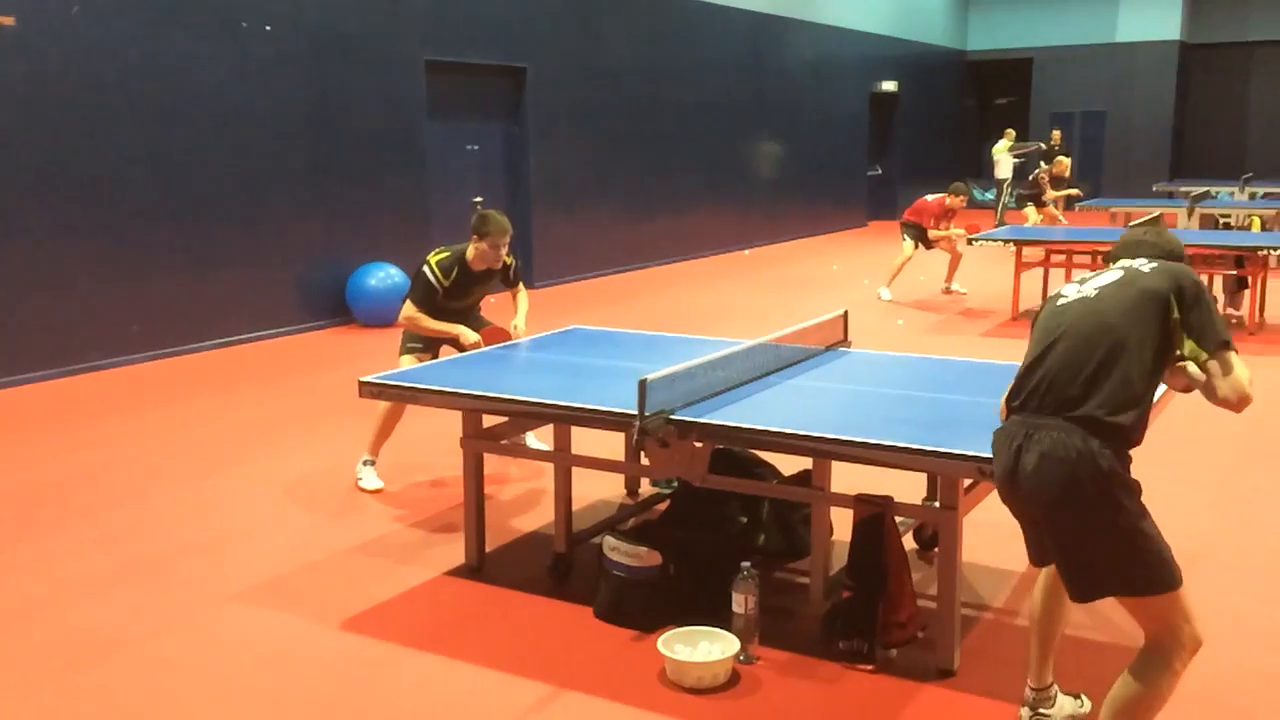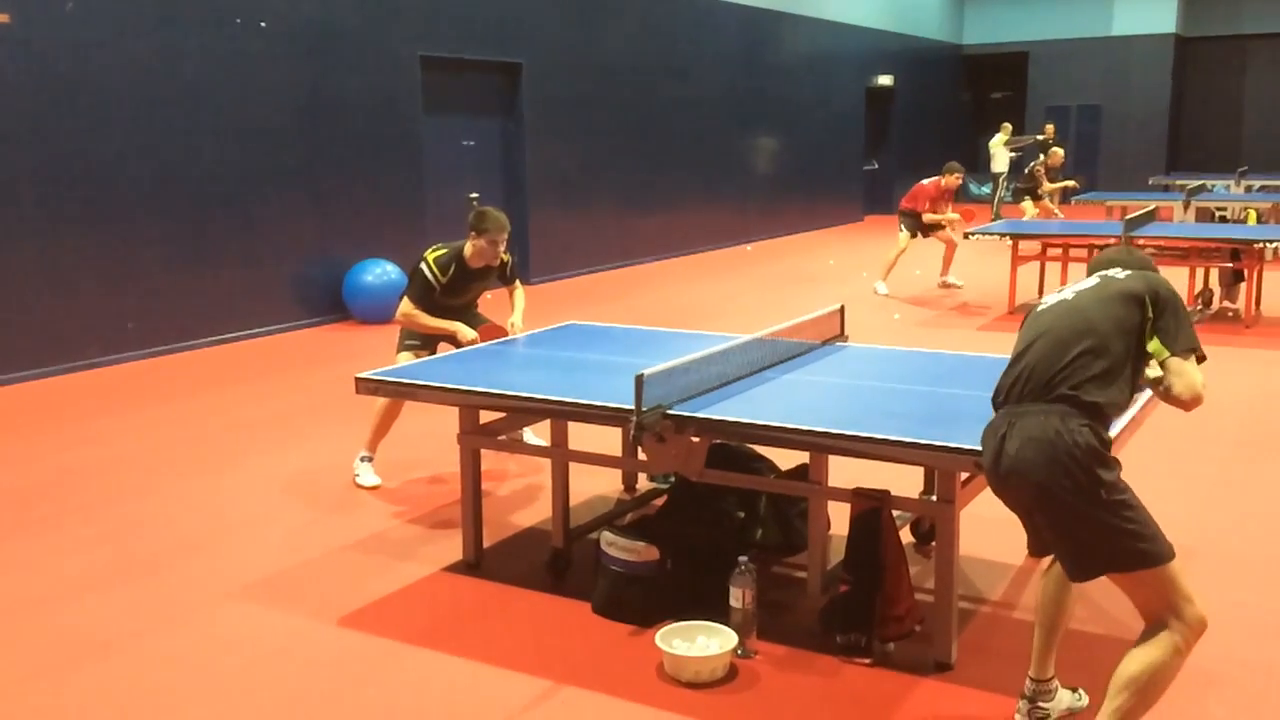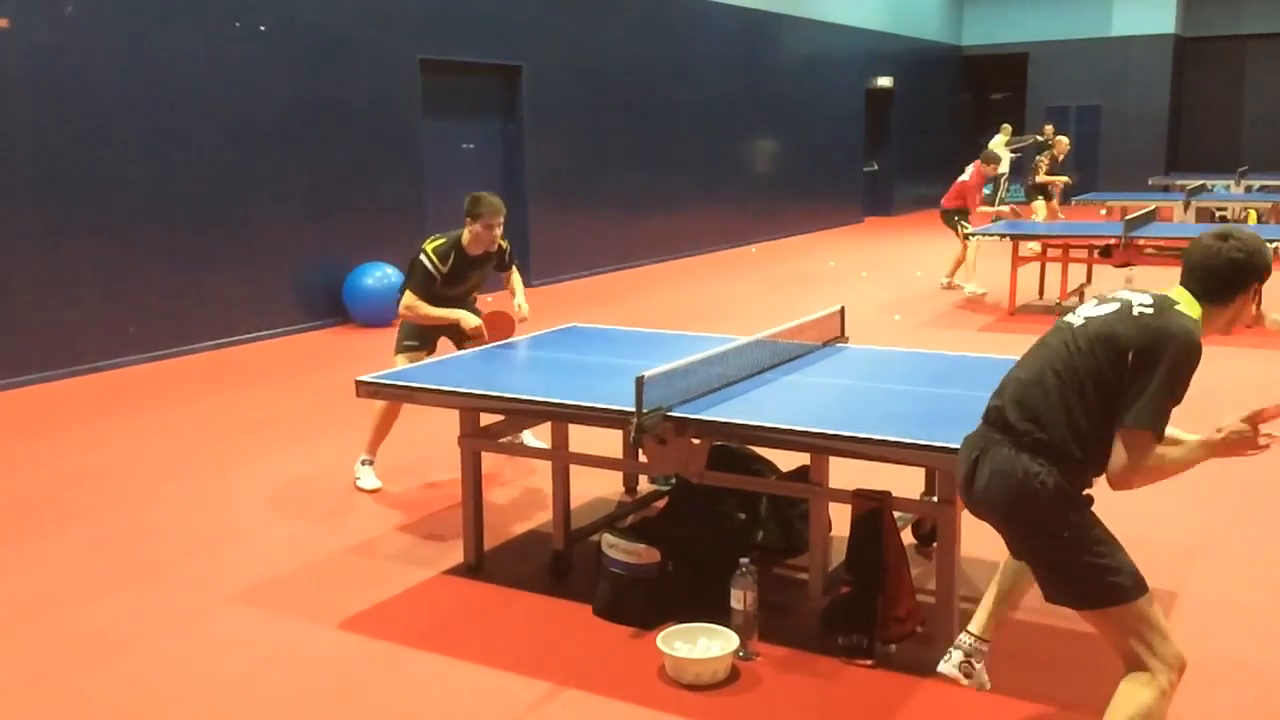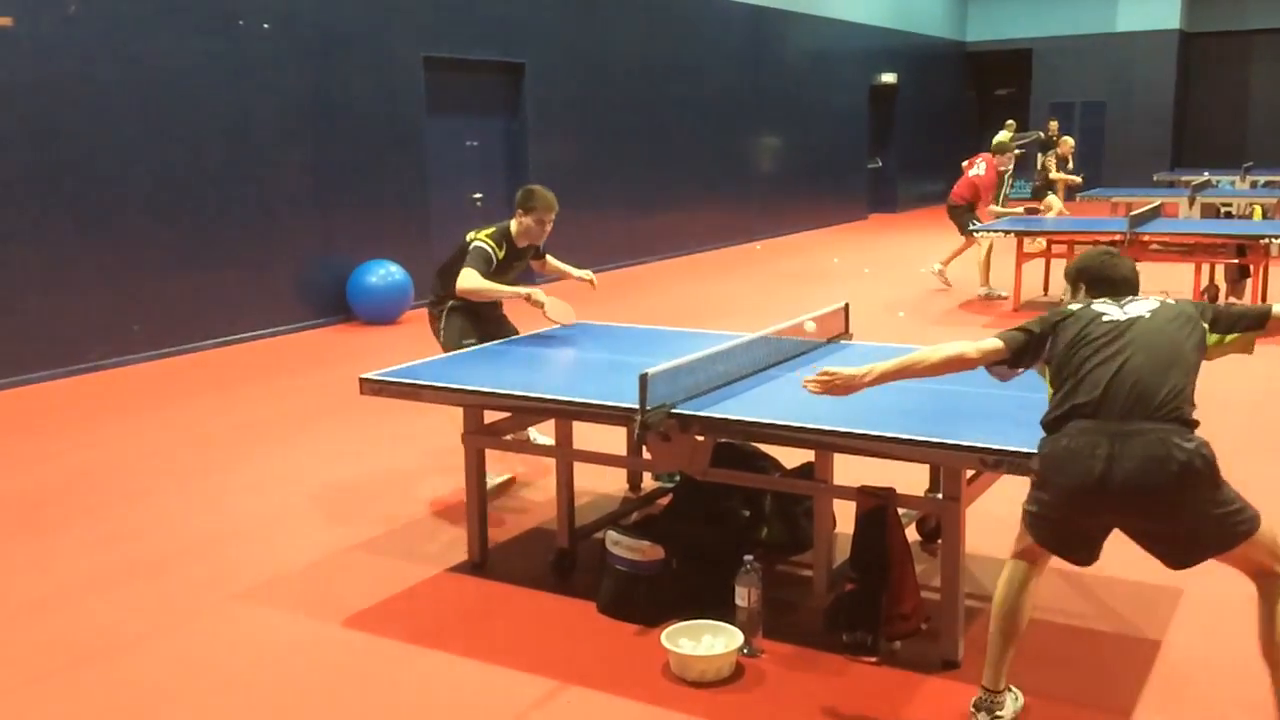
dt=0.7s
person 1, frame 1
left shoulder: (1068, 289)
right shoulder: (1176, 279)
right elbow: (1236, 393)
right wrist: (1186, 370)
left hip: (1014, 451)
right hip: (1081, 460)
left knee: (1061, 561)
right knee: (1176, 639)
person 1, frame 2
left shoulder: (1055, 299)
right shoulder: (1151, 287)
right elbow: (1188, 393)
right wrist: (1146, 369)
left hip: (1003, 444)
right hip: (1060, 448)
left knee: (1067, 550)
right knee: (1179, 622)
person 1, frame 3
left shoulder: (1123, 302)
right shoulder: (1175, 334)
right elbow: (1124, 471)
left wrist: (1200, 441)
right wrist: (1208, 449)
left hip: (979, 458)
right hip: (1029, 480)
left knee: (1041, 543)
right knee: (1159, 663)
left ankle: (972, 649)
person 1, frame 4
left shoulder: (1063, 318)
right shoulder: (1187, 311)
left elbow: (969, 353)
left wrist: (865, 376)
left hip: (1073, 458)
right hip: (1165, 459)
left knee: (1026, 557)
person 2, frame 1
left shoulder: (504, 261)
right shoulder: (441, 266)
left elbow: (519, 291)
right elbow: (407, 317)
left wrist: (519, 318)
right wrist: (457, 332)
left hip: (467, 318)
right hip: (426, 323)
left ankle: (519, 433)
right ankle: (368, 462)
person 2, frame 2
left shoulder: (501, 259)
right shoulder: (438, 263)
left elbow: (515, 288)
right elbow: (404, 314)
left wrist: (516, 315)
right wrist: (454, 329)
left hip: (465, 315)
right hip: (423, 320)
left ankle: (516, 428)
right ankle: (365, 457)
person 2, frame 3
left shoulder: (498, 247)
right shoulder: (437, 254)
left elbow: (511, 274)
right elbow: (407, 308)
left wrist: (519, 297)
right wrist: (457, 316)
left hip: (462, 309)
right hip: (423, 313)
left ankle: (516, 432)
right ankle: (366, 460)
person 2, frame 4
left shoulder: (530, 237)
right shoulder: (488, 243)
left elbow: (542, 262)
right elbow: (466, 286)
left wrist: (573, 273)
right wrist: (521, 292)
left hip: (485, 310)
right hip: (453, 308)
left ankle: (521, 429)
